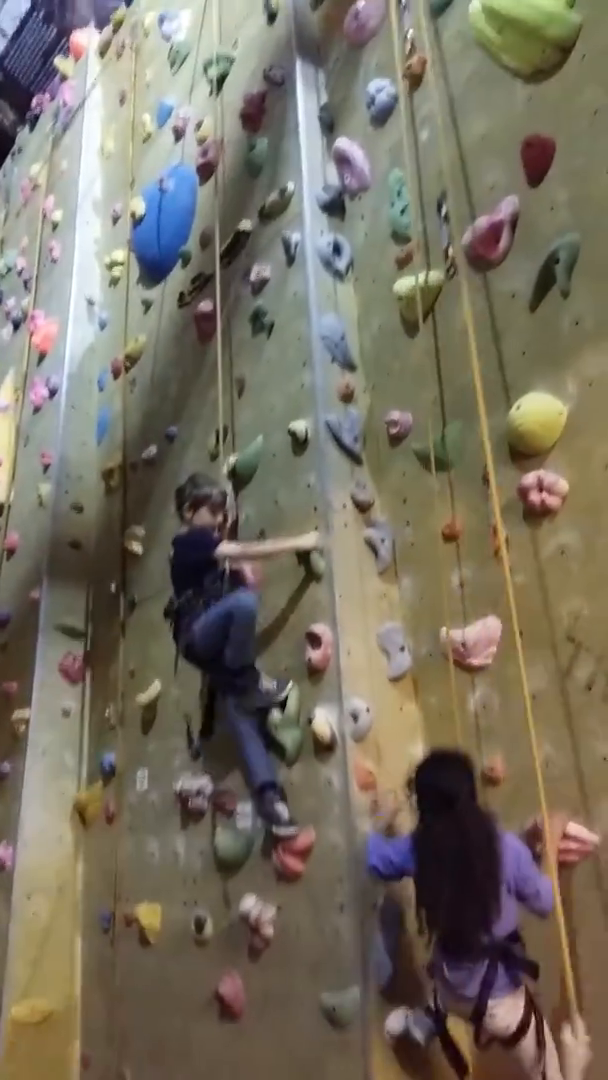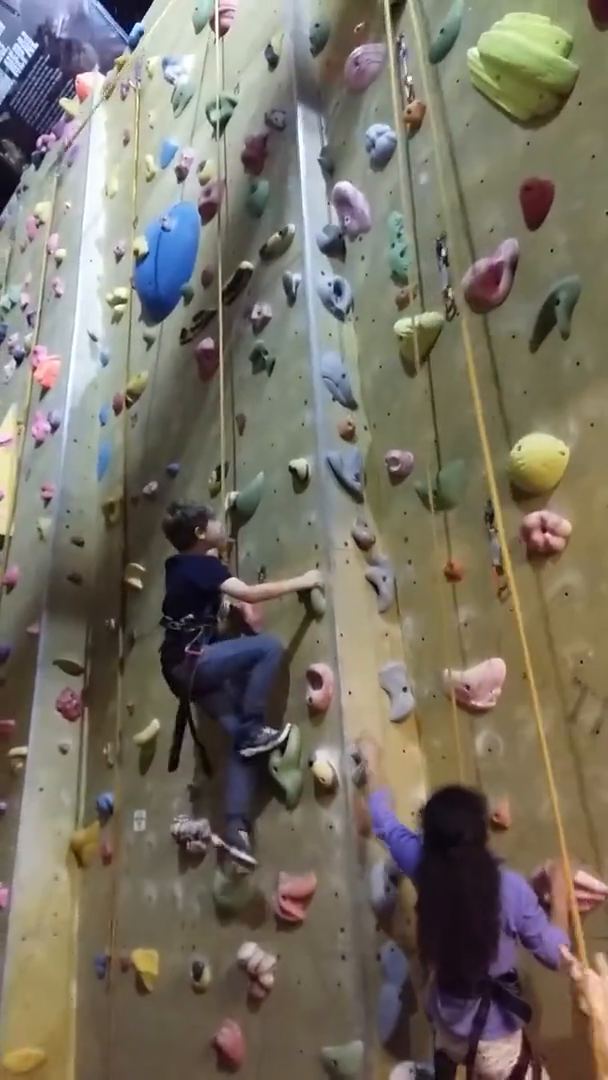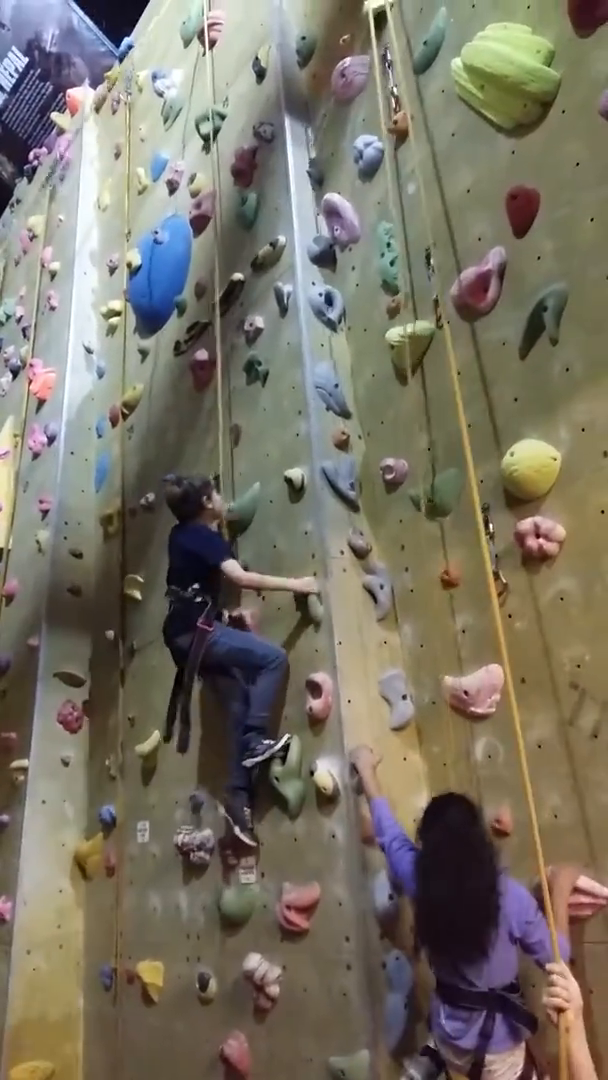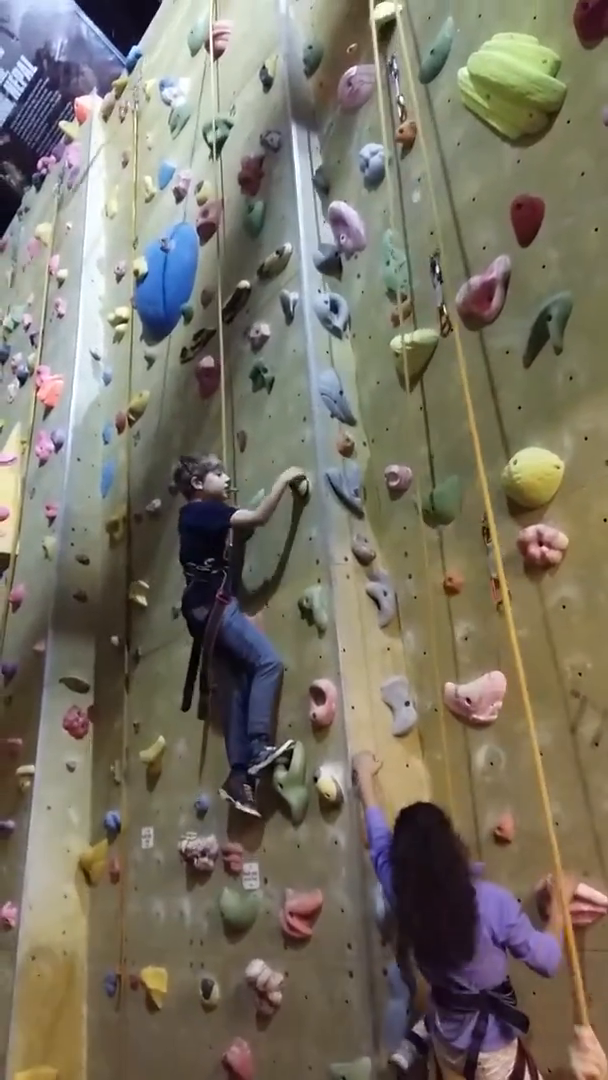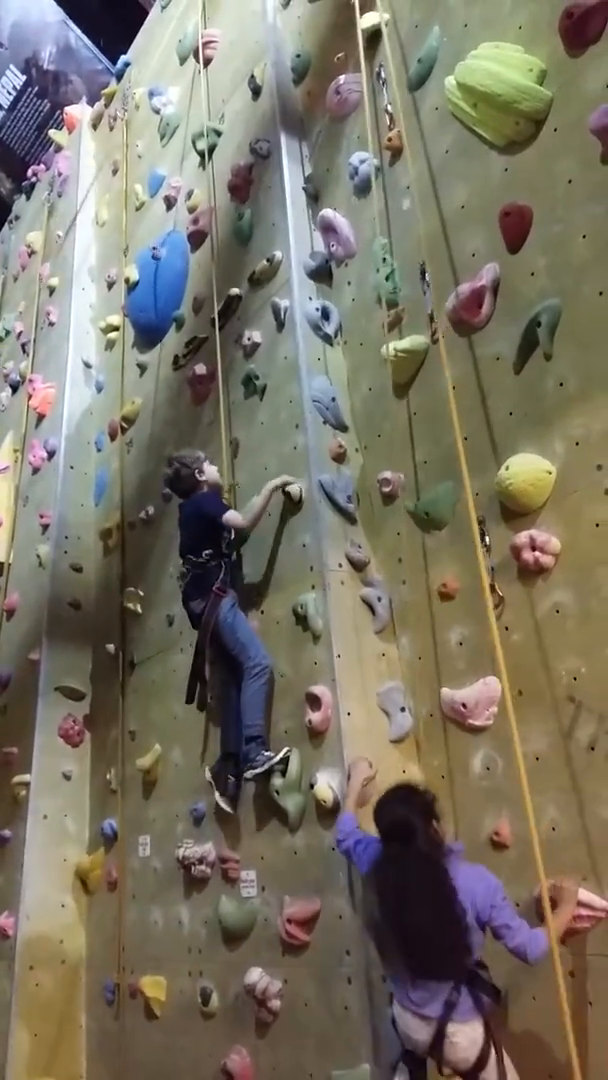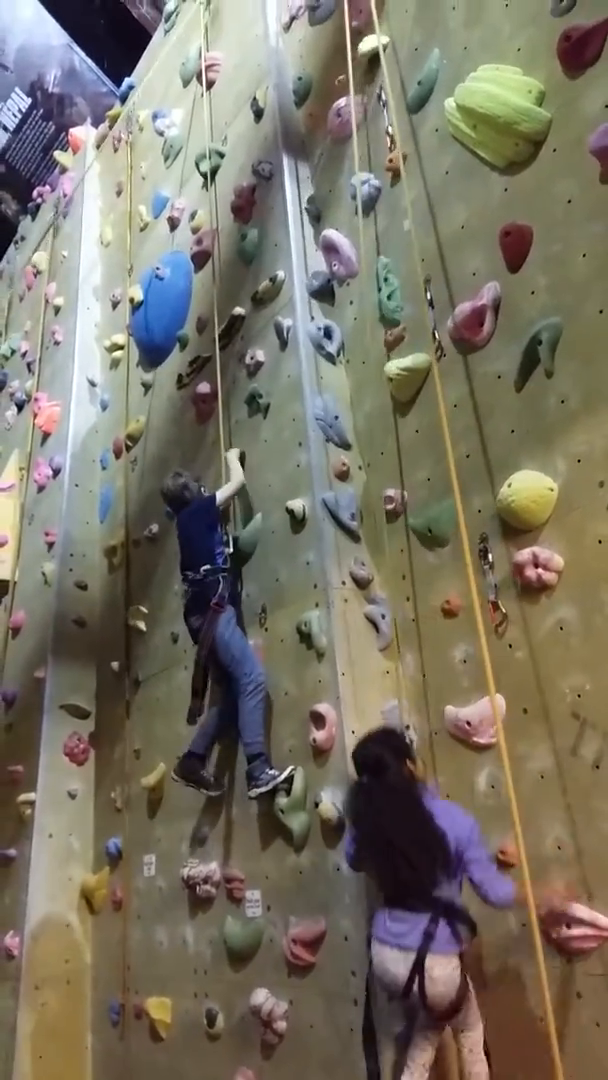
dt=0.5s
person 1, frame 1
left shoulder: (206, 542)
right shoulder: (191, 542)
right elbow: (245, 552)
right wrist: (298, 543)
left hip: (214, 637)
right hip: (197, 635)
left knee: (243, 712)
right knee: (245, 600)
left ankle: (268, 794)
right ankle: (246, 681)
person 1, frame 2
left shoulder: (180, 564)
right shoulder: (203, 565)
right elbow: (247, 593)
right wrist: (299, 582)
left hip: (189, 663)
right hip: (191, 660)
left knee: (240, 739)
right knee: (269, 647)
left ankle: (236, 827)
right ankle: (252, 730)
person 1, frame 3
left shoulder: (183, 534)
right shoulder: (206, 537)
right elbow: (241, 577)
left wrist: (219, 525)
right wrist: (295, 584)
left hip: (187, 633)
right hip: (198, 631)
left knee: (241, 701)
right knee: (274, 658)
left ankle: (238, 795)
right ankle: (255, 739)
person 1, frame 4
left shoulder: (197, 514)
right shoulder: (205, 511)
right elbow: (258, 518)
left wrist: (226, 502)
right wrist: (284, 479)
left hip: (207, 605)
right hip: (213, 604)
left knee: (242, 683)
right knee: (269, 662)
left ankle: (239, 775)
right ankle: (259, 748)
person 1, frame 5
left shoulder: (197, 506)
right shoulder: (203, 501)
right elbow: (246, 522)
left wrist: (223, 496)
right wrist: (271, 486)
left hip: (207, 597)
right hip: (212, 595)
left knee: (236, 678)
right knee: (258, 662)
left ankle: (228, 764)
right ankle: (254, 753)
person 1, frame 6
left shoulder: (189, 521)
right shoulder: (199, 510)
right elbow: (238, 481)
right wrist: (232, 458)
left hip: (204, 612)
right hip: (214, 609)
left knee: (231, 694)
right knee: (253, 679)
left ankle: (191, 761)
right ankle: (259, 771)
person 2, frame 1
left shoulder: (418, 851)
right shoulder: (504, 846)
left elbow: (376, 857)
right elbow: (544, 901)
left wrist: (387, 822)
right wrist: (551, 840)
left hip: (452, 989)
right hip: (499, 994)
left ankle: (426, 1021)
person 2, frame 2
left shoulder: (424, 869)
right shoulder: (510, 888)
left elbow: (384, 822)
right elbow: (553, 953)
left wrist: (371, 761)
right wrist: (559, 890)
left hip: (447, 1028)
right hip: (494, 1041)
person 2, frame 3
left shoulder: (419, 884)
right shoulder: (511, 896)
left elbow: (388, 832)
right elbow: (554, 957)
left wrist: (366, 769)
right wrist: (560, 894)
left hip: (448, 1041)
right hip: (498, 1052)
person 2, frame 4
left shoulder: (402, 894)
right shoulder: (493, 901)
left elbow: (378, 836)
right elbow: (546, 960)
left wrist: (364, 775)
right wrist: (560, 900)
left hip: (445, 1044)
right hip: (491, 1053)
left ankle: (414, 1046)
person 2, frame 5
left shoulder: (385, 865)
right shoulder: (477, 882)
left elbow: (345, 835)
right elbow: (529, 947)
left wrist: (356, 782)
right wrist: (566, 907)
left hip: (407, 1020)
right hip: (458, 1032)
person 2, frame 6
left shoulder: (369, 818)
right shoulder: (452, 819)
right elbow: (495, 891)
left hip: (385, 954)
right hip: (435, 962)
left knee: (435, 1012)
right knee: (468, 1025)
